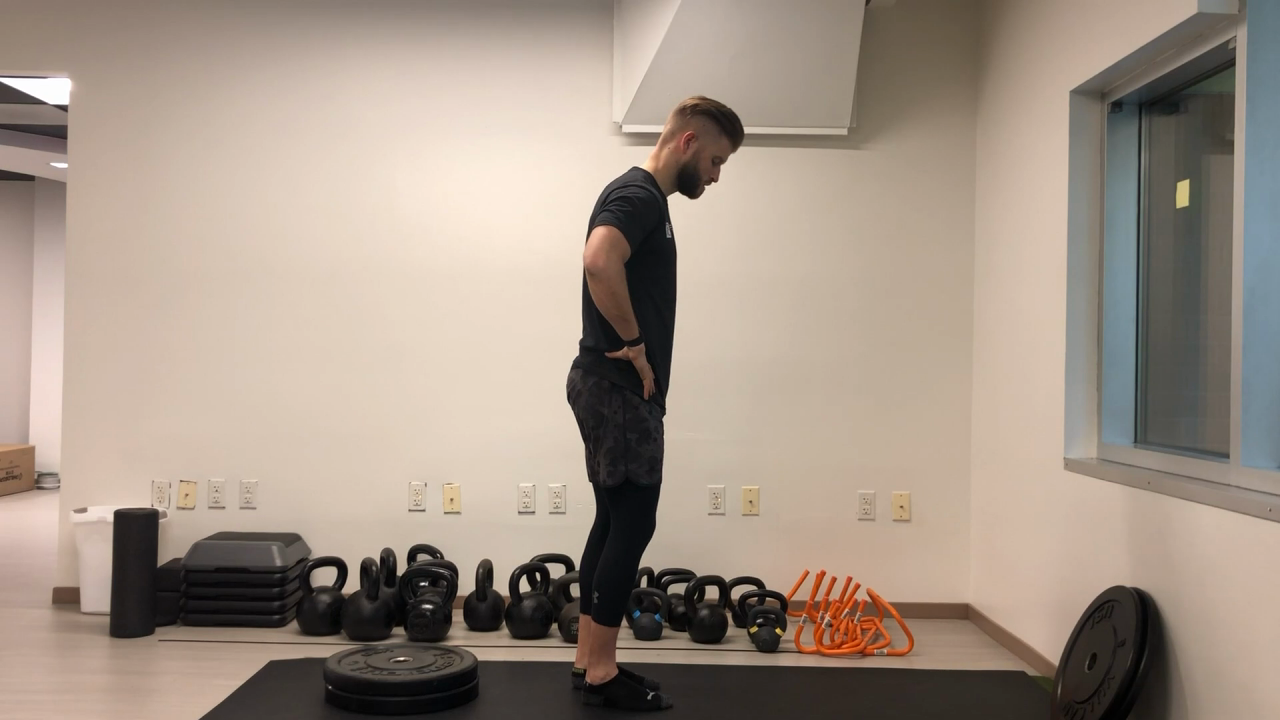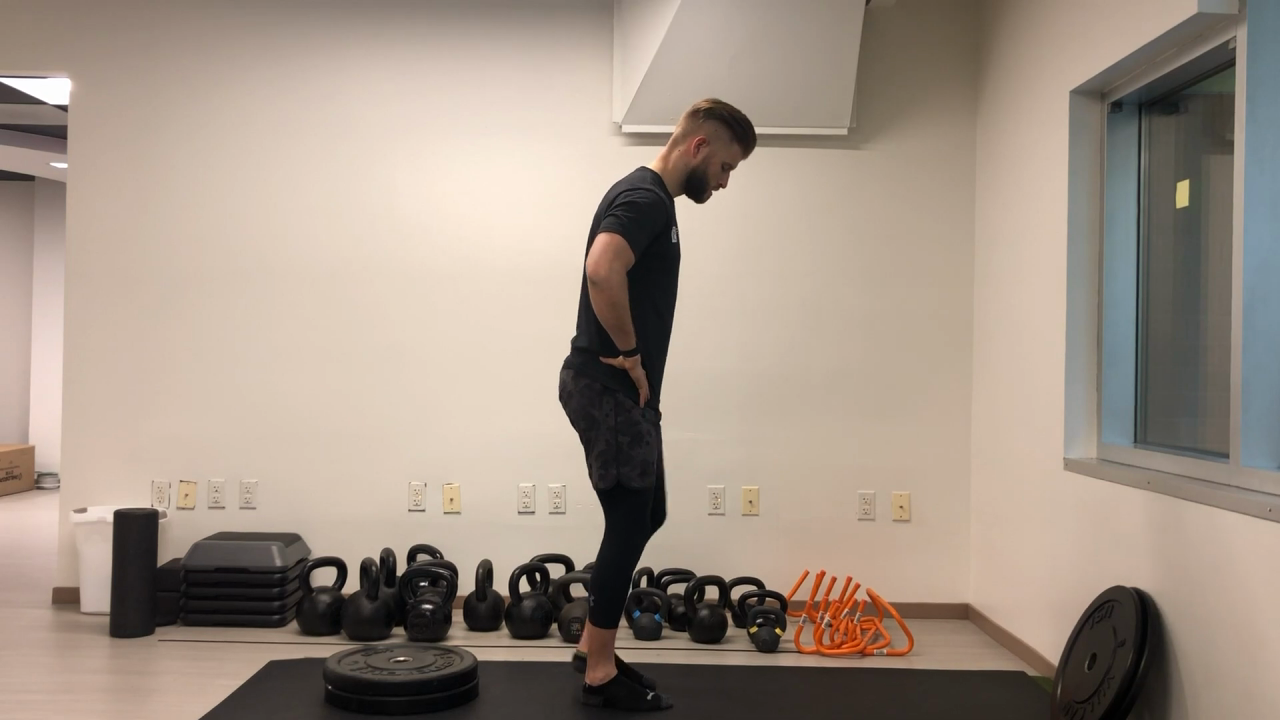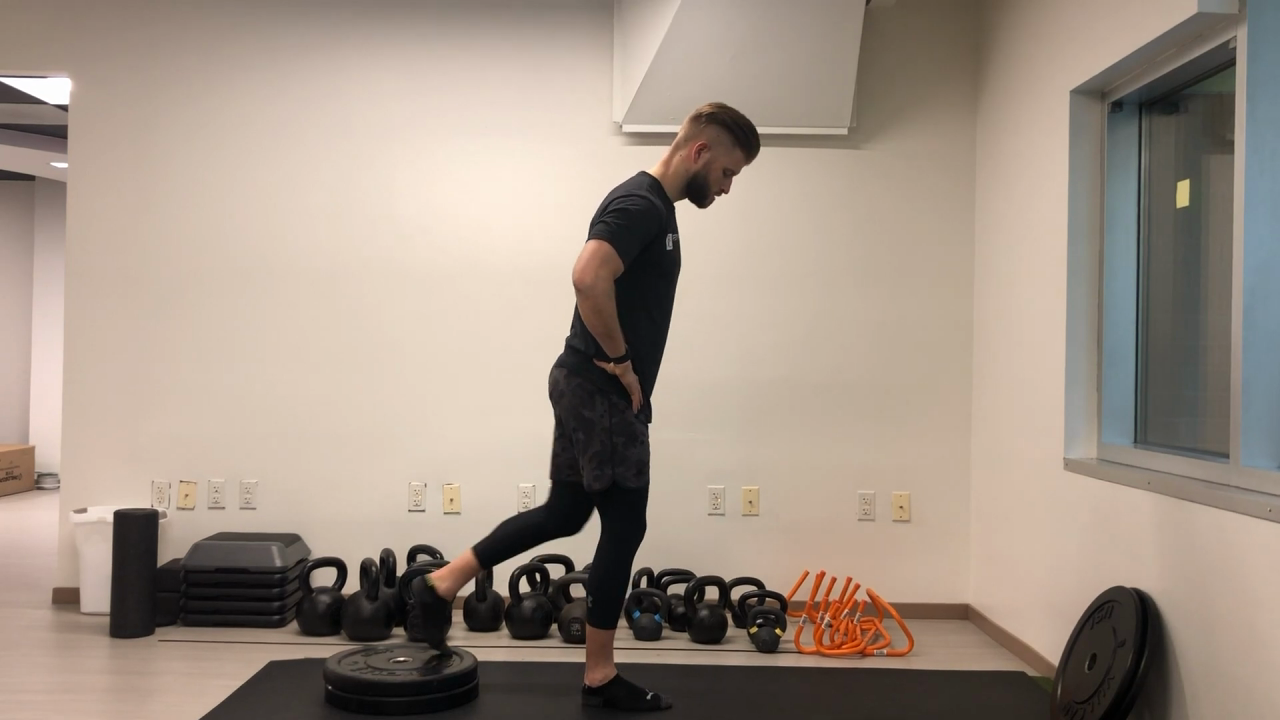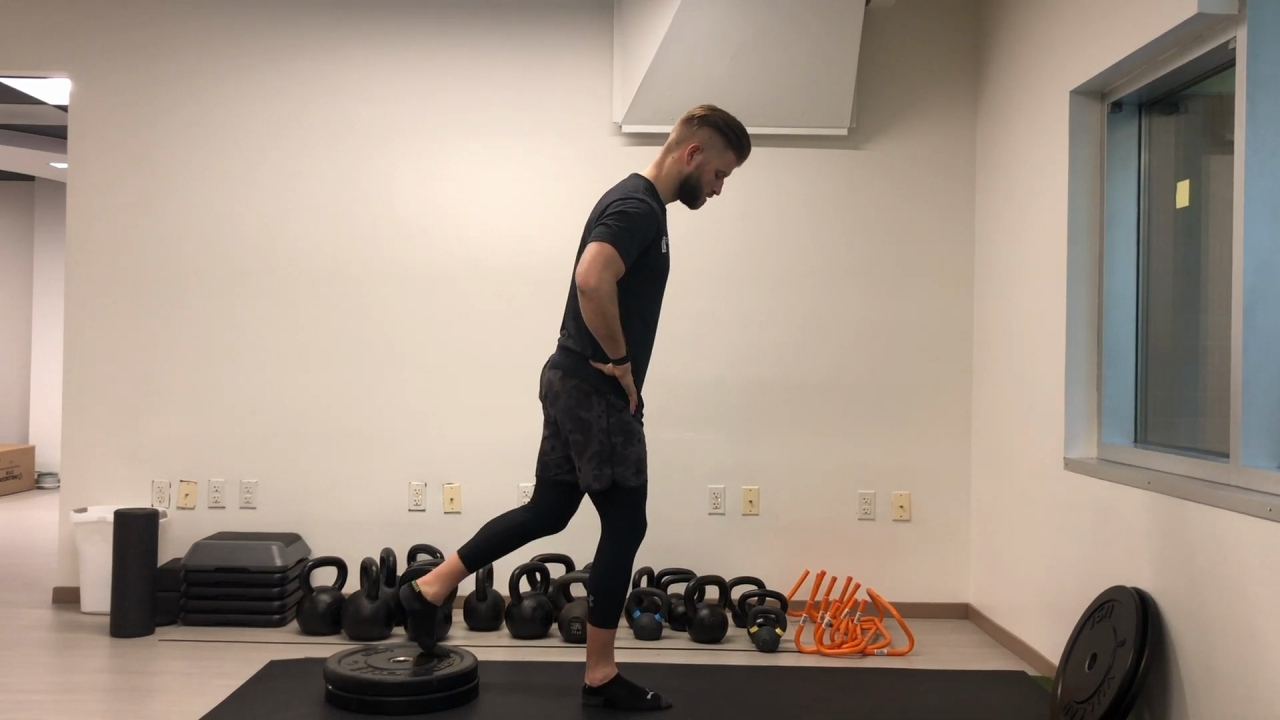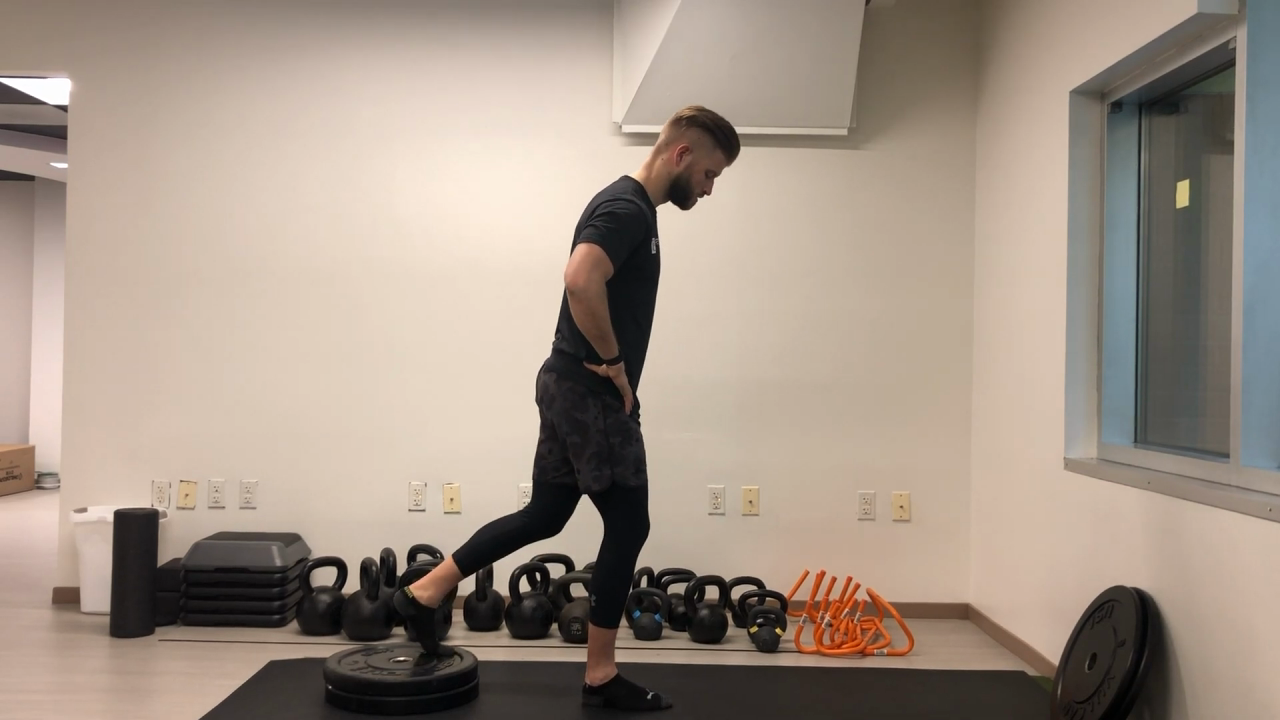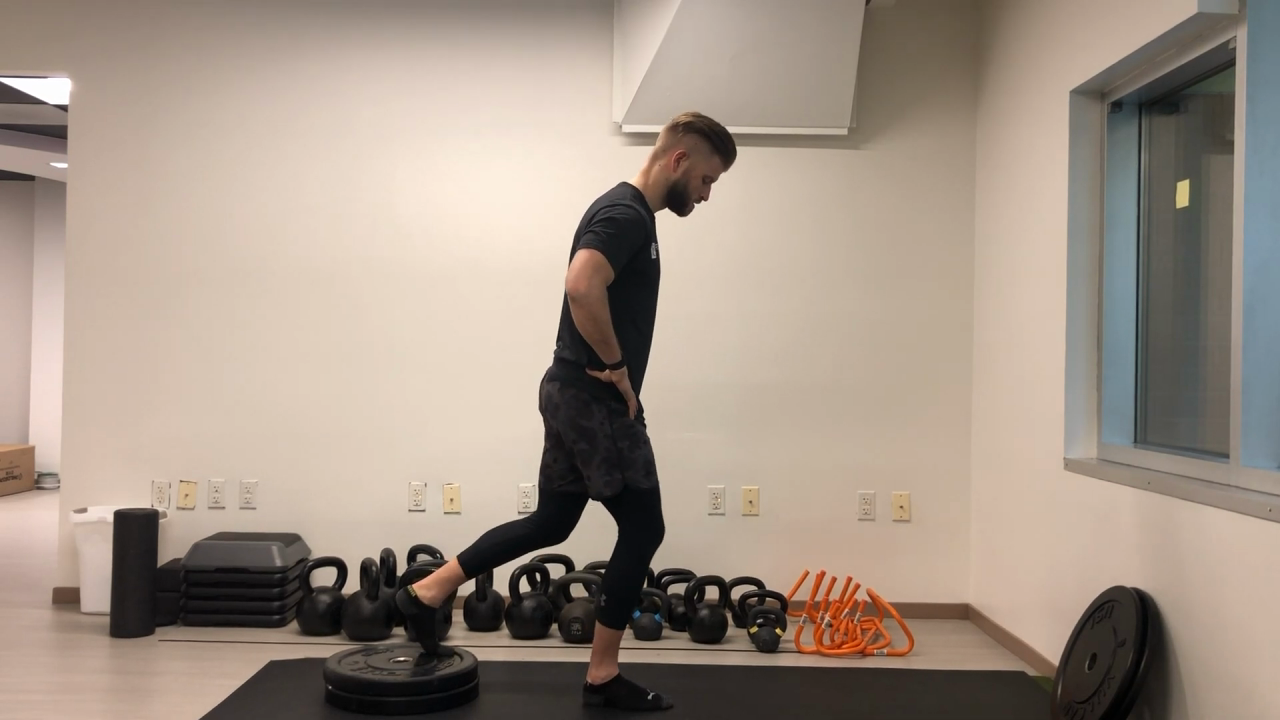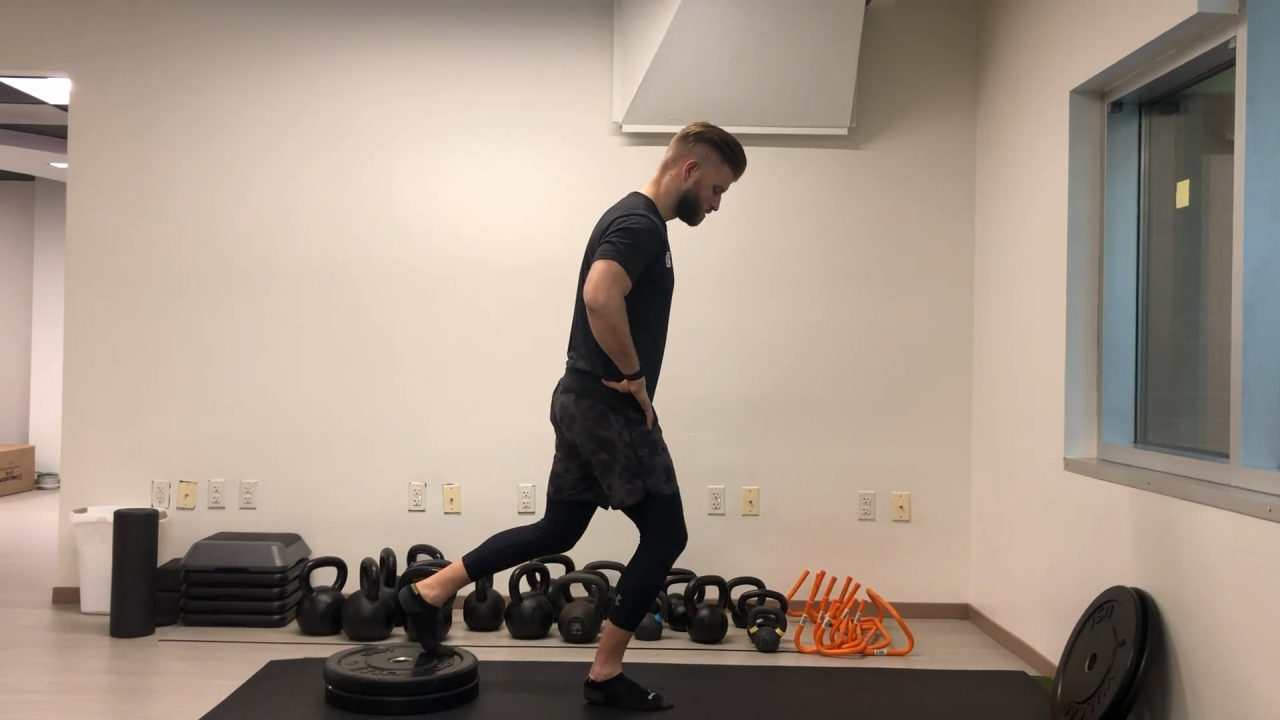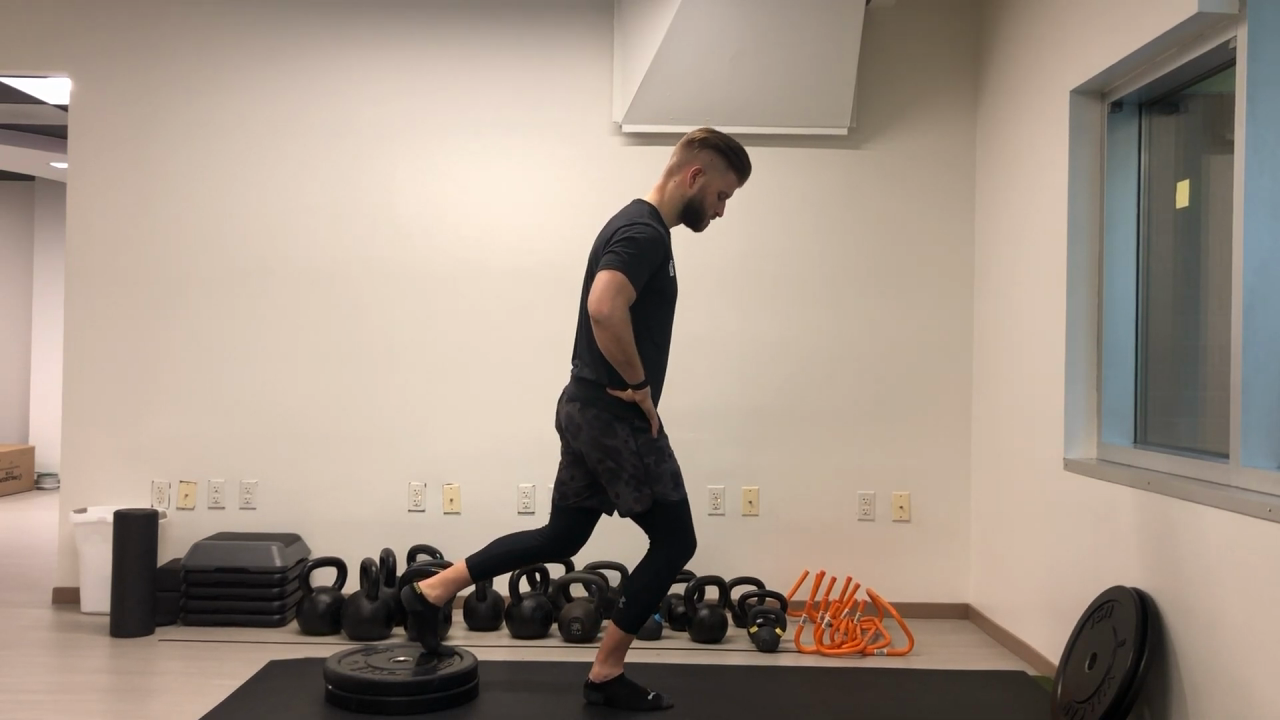
dt=0.5s
person 1, frame 1
left shoulder: (644, 197)
right shoulder: (636, 194)
right elbow: (599, 261)
right wrist: (634, 345)
left hip: (613, 385)
right hip: (618, 386)
left knee: (615, 521)
right knee: (633, 523)
left ankle: (589, 660)
right ankle: (602, 673)
person 1, frame 2
left shoulder: (651, 198)
right shoulder: (642, 198)
right elbow: (602, 271)
right wrist: (629, 354)
left hip: (615, 386)
right hip: (606, 385)
left knee: (643, 515)
right knee: (631, 522)
left ankle: (592, 645)
right ankle: (601, 673)
person 1, frame 3
left shoulder: (656, 206)
right shoulder: (639, 203)
right elbow: (589, 278)
right wrist: (622, 361)
left hip: (593, 387)
right hip: (601, 390)
left knee: (568, 511)
right knee: (624, 525)
left ankle: (443, 584)
right ankle: (600, 676)
person 1, frame 4
left shoulder: (639, 204)
right shoulder: (636, 206)
right elbow: (592, 280)
right wrist: (619, 362)
left hip: (576, 383)
right hip: (594, 389)
left knee: (549, 509)
right knee: (624, 525)
left ankle: (429, 589)
right ankle: (600, 676)
person 1, frame 5
left shoulder: (631, 206)
right shoulder: (626, 208)
right elbow: (581, 281)
right wrist: (613, 363)
left hip: (571, 386)
right hip: (590, 392)
left knee: (546, 514)
right knee: (628, 526)
left ankle: (424, 593)
right ankle: (600, 675)
person 1, frame 6
left shoulder: (629, 212)
right shoulder: (625, 214)
right elbow: (581, 286)
right wrist: (617, 368)
left hip: (573, 392)
right hip: (592, 398)
left knee: (551, 520)
right knee: (643, 529)
left ankle: (427, 593)
right ankle: (603, 676)
person 1, frame 7
left shoulder: (636, 220)
right shoulder: (640, 224)
right elbow: (600, 297)
right wrist: (634, 376)
left hip: (585, 400)
right hip: (608, 408)
left knee: (557, 530)
right knee: (665, 535)
left ankle: (428, 592)
right ankle: (605, 675)
person 1, frame 8
left shoulder: (638, 226)
right shoulder: (645, 232)
right elbow: (604, 309)
right wrist: (639, 385)
left hip: (588, 407)
right hip: (612, 416)
left knee: (562, 536)
right knee: (674, 540)
left ankle: (430, 591)
right ankle: (606, 675)
